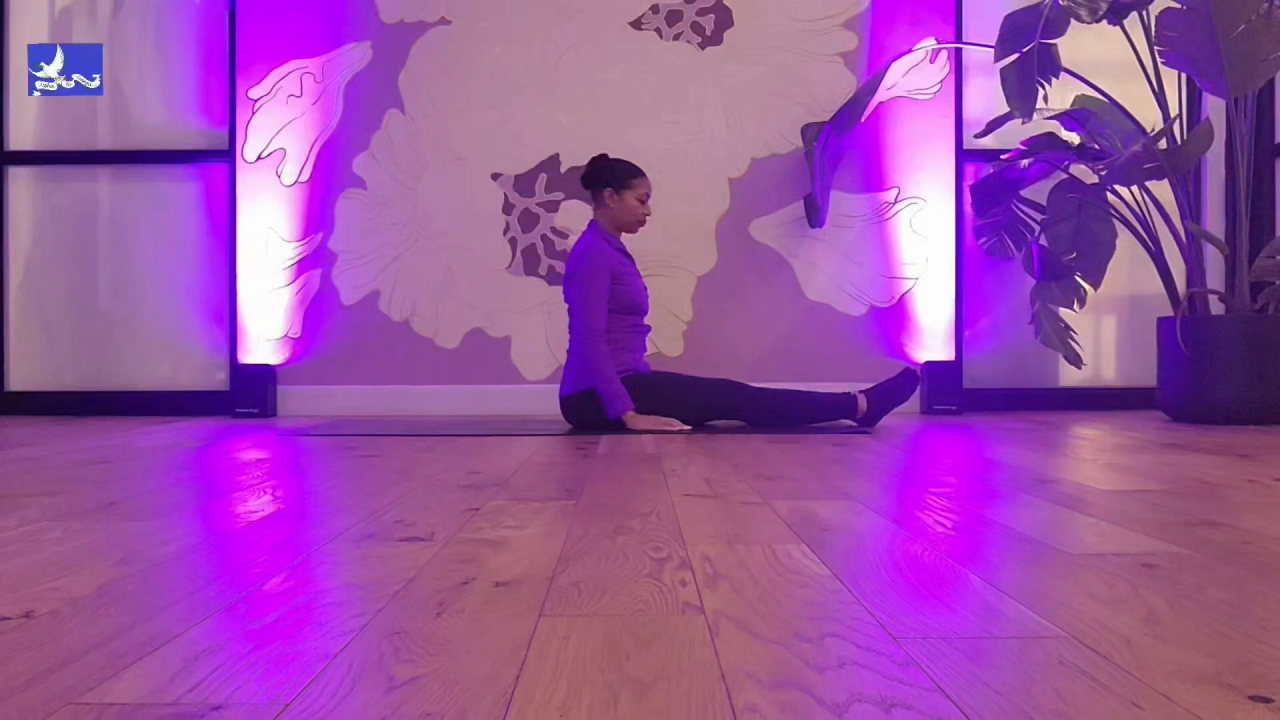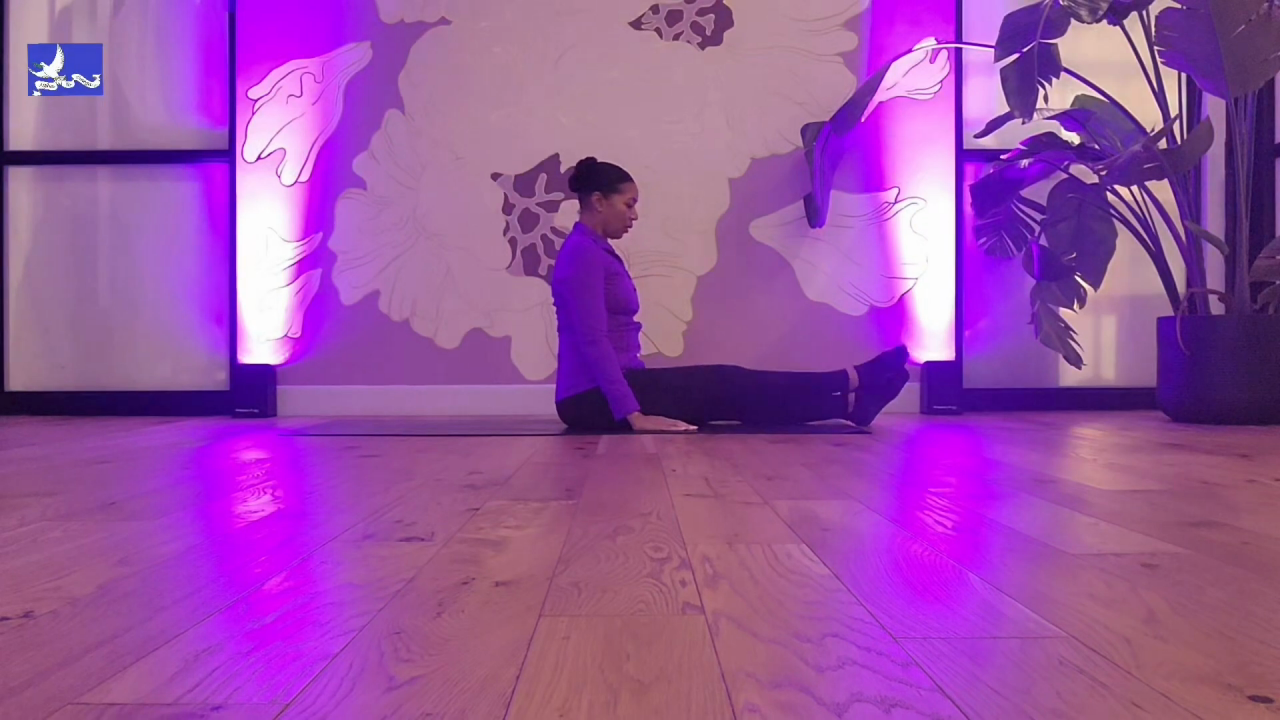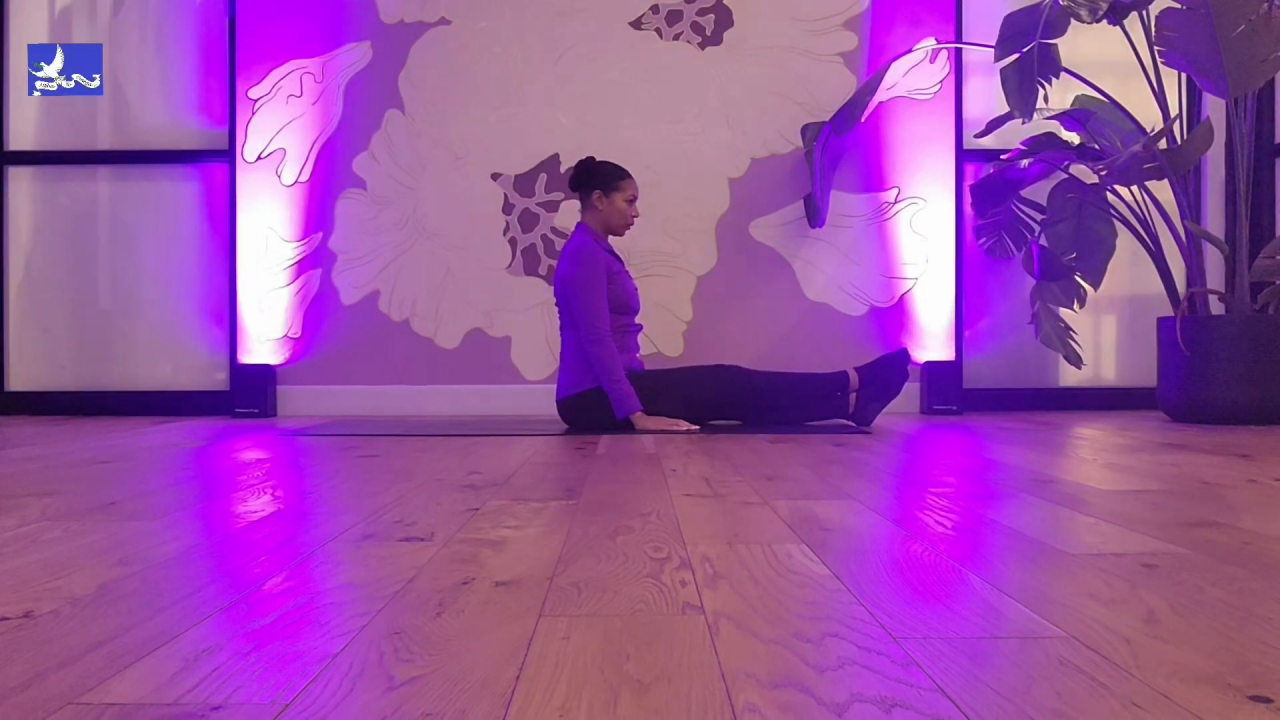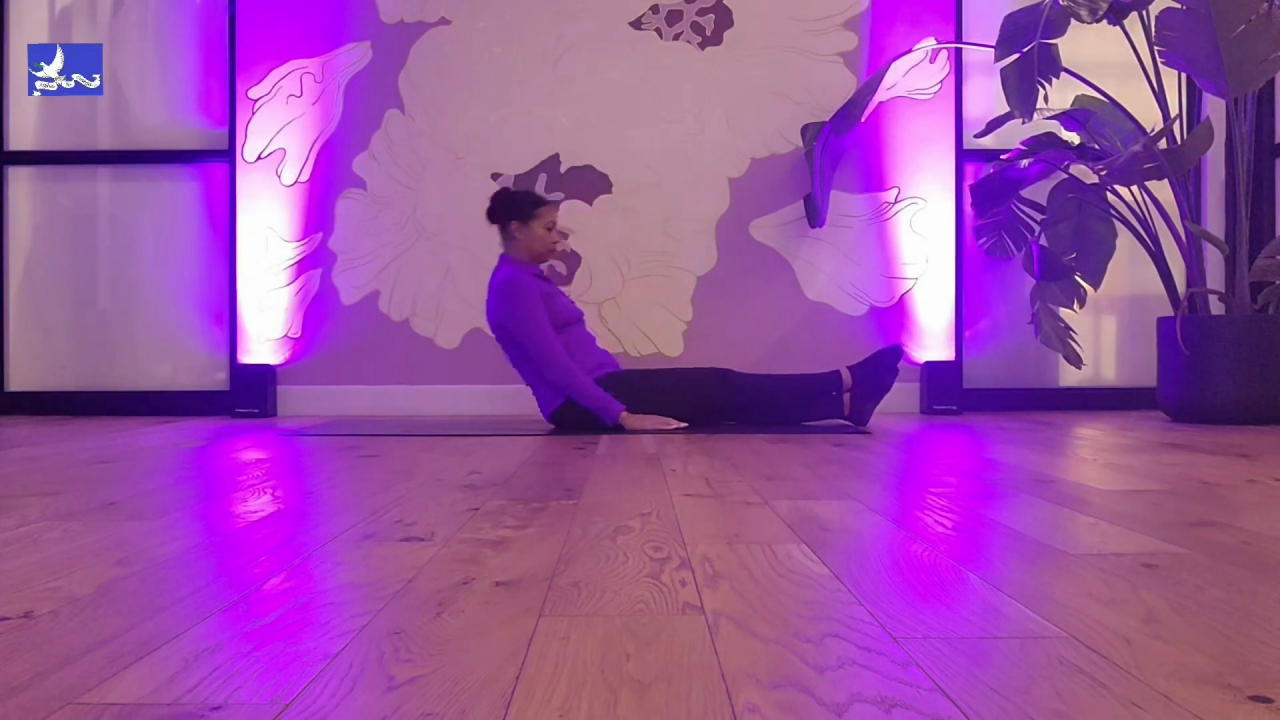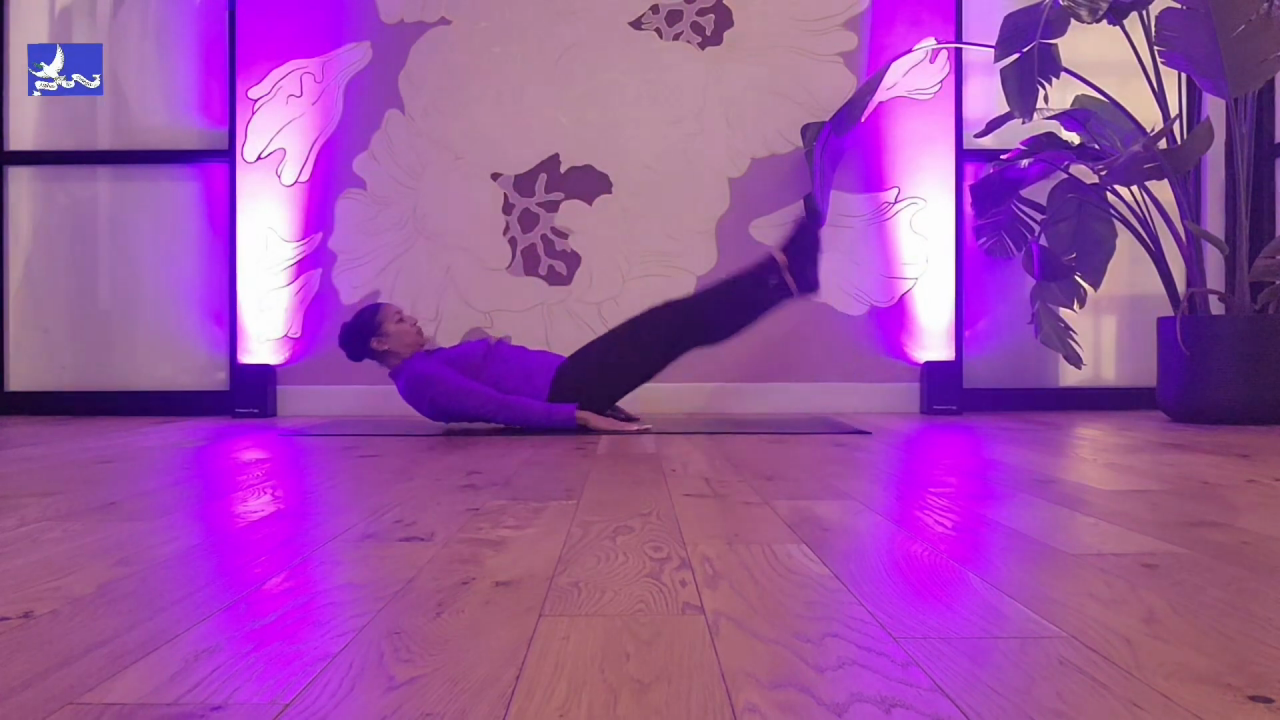
dt=1s
person 1, frame 1
left shoulder: (609, 250)
right shoulder: (593, 253)
right elbow: (589, 341)
left wrist: (639, 402)
right wrist: (627, 414)
left hip: (617, 388)
right hip: (596, 401)
left knee: (728, 395)
right knee: (731, 398)
left ankle: (855, 406)
right ankle: (859, 405)
person 1, frame 2
left shoulder: (595, 252)
right shoulder: (582, 254)
right elbow: (592, 341)
left wrist: (640, 401)
right wrist: (634, 415)
left hip: (606, 394)
right hip: (594, 401)
left knee: (730, 396)
right knee: (727, 383)
left ankle: (850, 404)
right ankle: (853, 379)
person 1, frame 3
left shoulder: (596, 252)
right shoulder: (584, 253)
right elbow: (596, 341)
left wrist: (640, 400)
right wrist: (636, 414)
left hip: (606, 394)
right hip: (594, 400)
left knee: (725, 390)
right knee: (726, 384)
left ankle: (850, 400)
right ankle: (851, 383)
person 1, frame 4
left shoulder: (528, 280)
right shoulder: (512, 286)
right elbow: (556, 367)
left wrist: (622, 403)
right wrist: (622, 415)
left hip: (596, 394)
right hip: (582, 408)
left knee: (719, 385)
right knee: (718, 389)
left ankle: (844, 395)
right ankle: (844, 392)
person 1, frame 5
left shoulder: (429, 363)
right shoulder: (420, 382)
right elbow: (495, 404)
left wrist: (584, 408)
right wrist: (579, 415)
left hip: (564, 381)
right hip: (565, 390)
left knee: (674, 324)
right knee: (671, 325)
left ankle: (783, 272)
right ankle: (784, 275)
